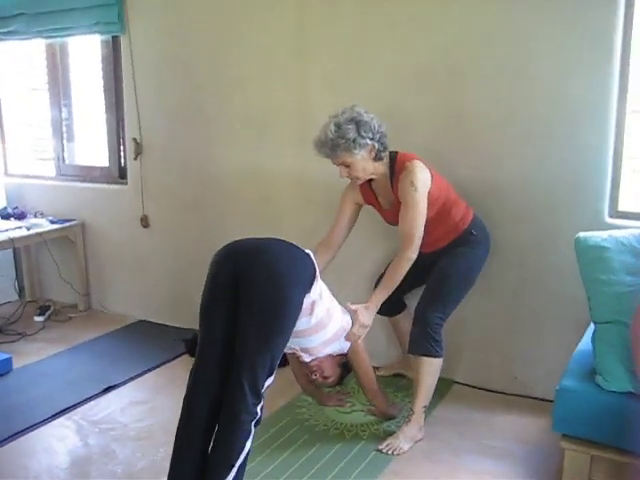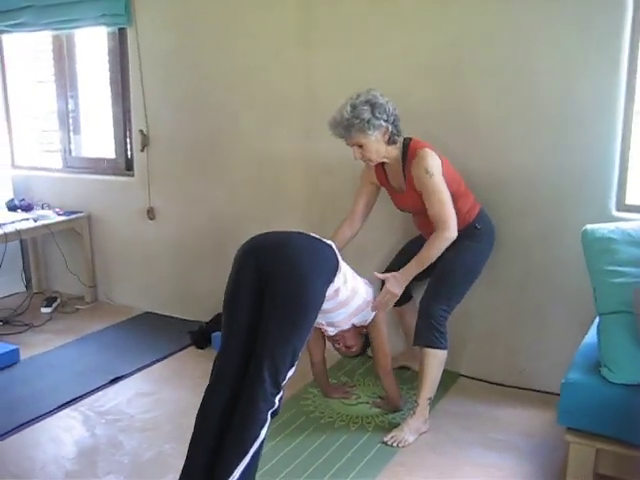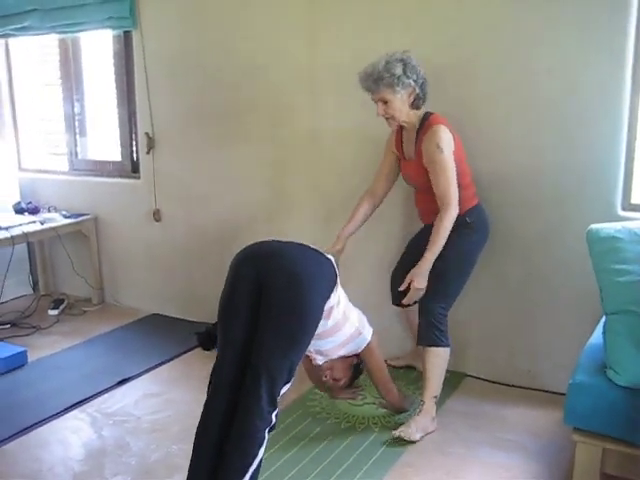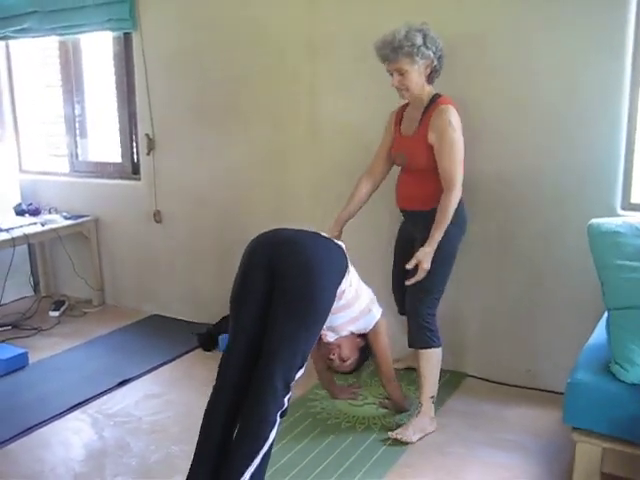
dt=0.5s
person 1, frame 1
left shoulder: (412, 173)
right shoulder: (359, 189)
left elbow: (408, 251)
right elbow: (330, 243)
left wrist: (370, 307)
left hip: (465, 242)
right hip: (430, 245)
left knee: (428, 318)
right knee: (387, 294)
left ankle: (415, 424)
right ankle: (410, 361)
person 1, frame 2
left shoulder: (423, 160)
right shoulder: (375, 169)
left elbow: (448, 230)
right elbow: (354, 220)
left wrist: (404, 277)
left hip: (470, 233)
right hip: (435, 233)
left knee: (432, 310)
right knee: (390, 281)
left ankle: (420, 417)
right ankle: (414, 353)
person 1, frame 3
left shoulder: (436, 135)
right shoulder: (397, 137)
left elbow: (451, 208)
right elbow: (374, 195)
left wrist: (425, 267)
right wrist: (339, 242)
left hip: (465, 225)
right hip: (437, 223)
left knee: (432, 307)
right knee: (400, 282)
left ankle: (427, 414)
right ankle: (421, 353)
person 1, frame 4
left shoulder: (444, 115)
right shoulder: (398, 117)
left elbow: (453, 188)
right elbow: (373, 176)
left wrist: (431, 247)
right wrist: (339, 223)
left hip: (439, 221)
right hip: (411, 220)
left knee: (421, 308)
right knee: (403, 294)
left ankle: (427, 415)
right ankle: (419, 356)
person 2, frame 1
right shoulder: (343, 330)
left elbow: (301, 372)
right elbow: (371, 386)
left wrist: (322, 396)
right wrist: (386, 410)
right hip: (282, 271)
left knee: (206, 384)
right knee: (245, 396)
person 2, frame 2
right shoulder: (364, 301)
left elbow: (315, 354)
right elbow: (384, 365)
left wrist: (327, 388)
right wrist: (394, 401)
left hip: (255, 250)
right hip: (304, 264)
left knee: (228, 374)
right knee: (265, 384)
person 2, frame 3
right shoulder: (355, 330)
left elbow: (309, 361)
right elbow: (385, 384)
left wrist: (333, 390)
right wrist: (400, 405)
left hip: (250, 259)
right hip: (303, 273)
left knee: (224, 386)
right knee: (260, 398)
person 2, frame 4
right shoulder: (366, 309)
left elbow: (315, 346)
right elbow: (387, 373)
left wrist: (333, 388)
right wrist: (400, 403)
left hip: (264, 247)
right hip: (316, 263)
left knee: (236, 369)
right knee: (272, 385)
